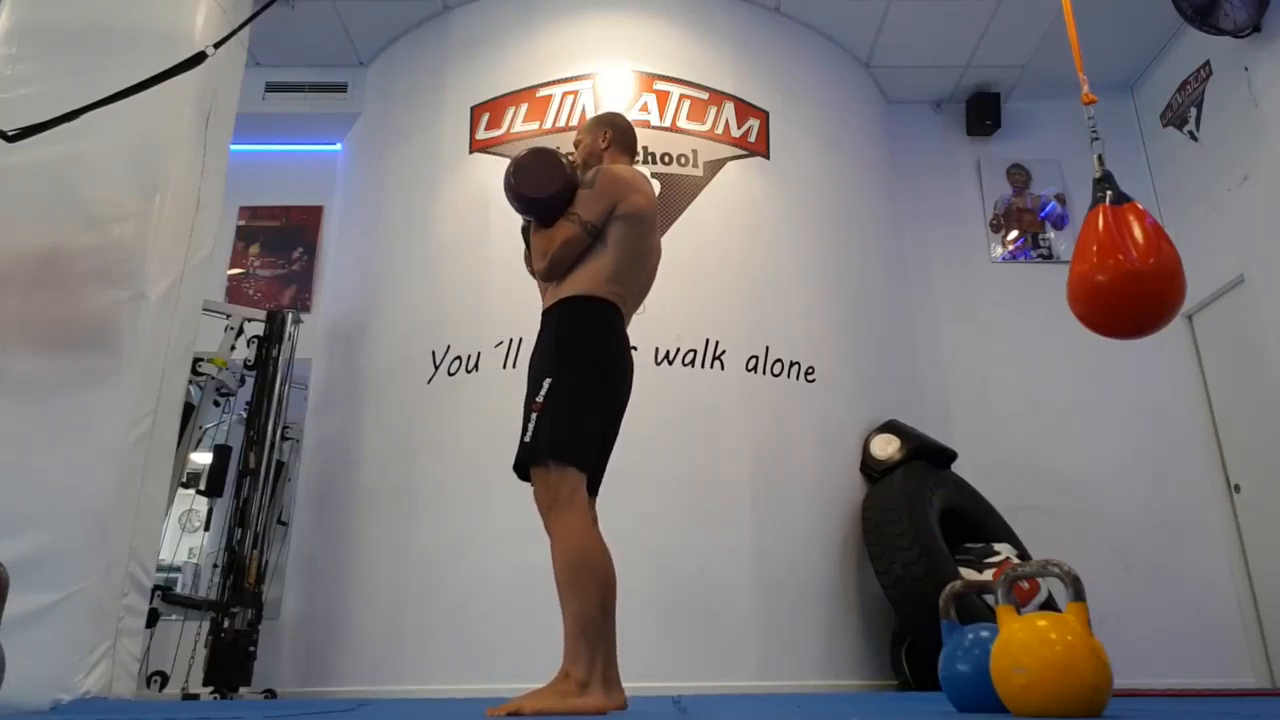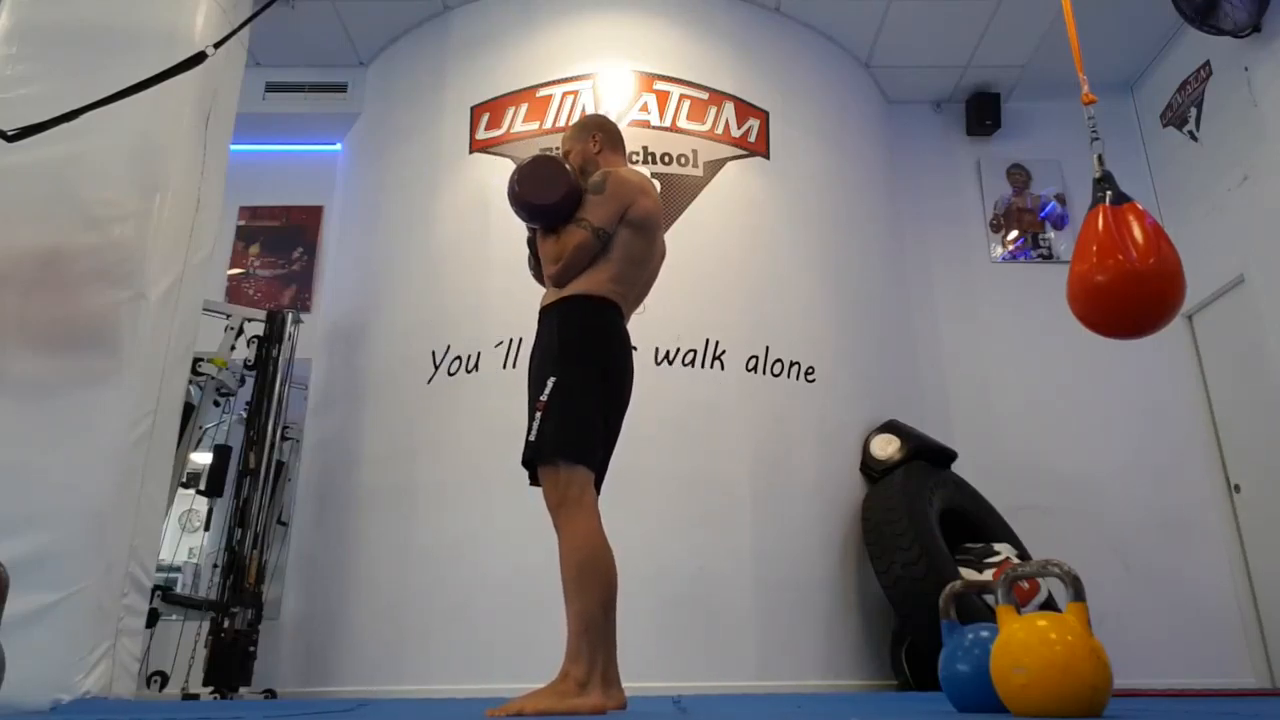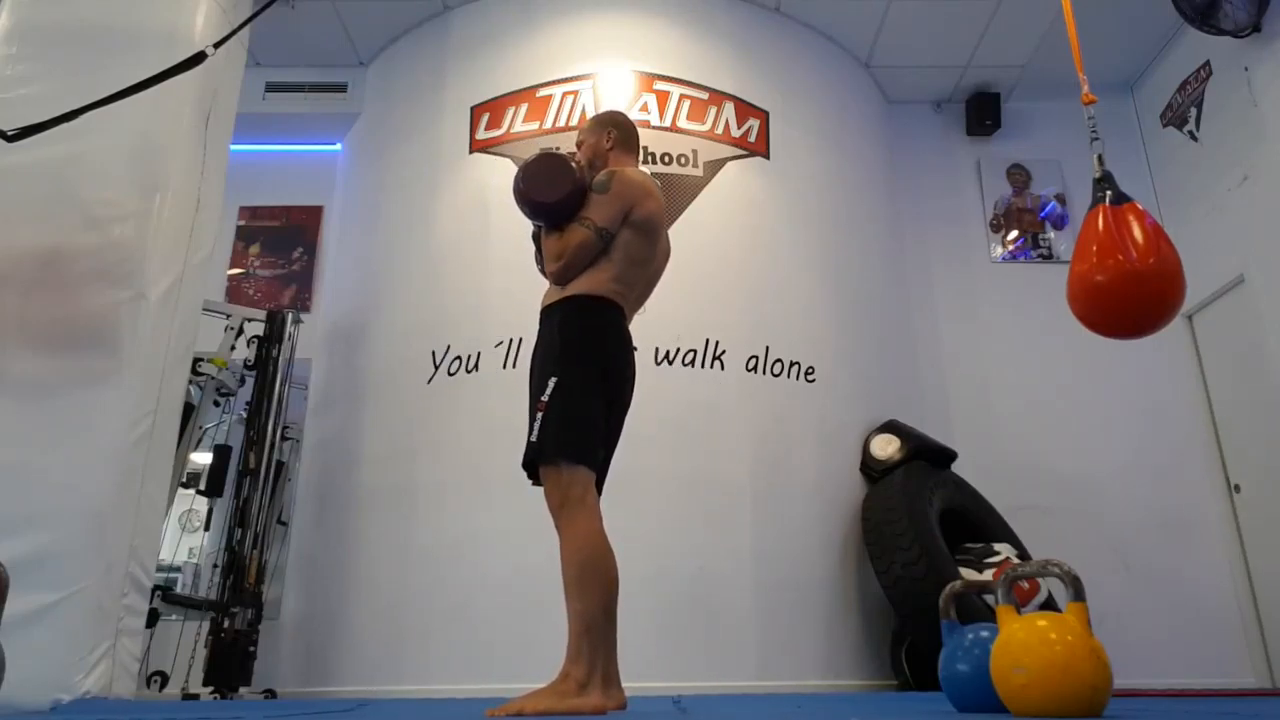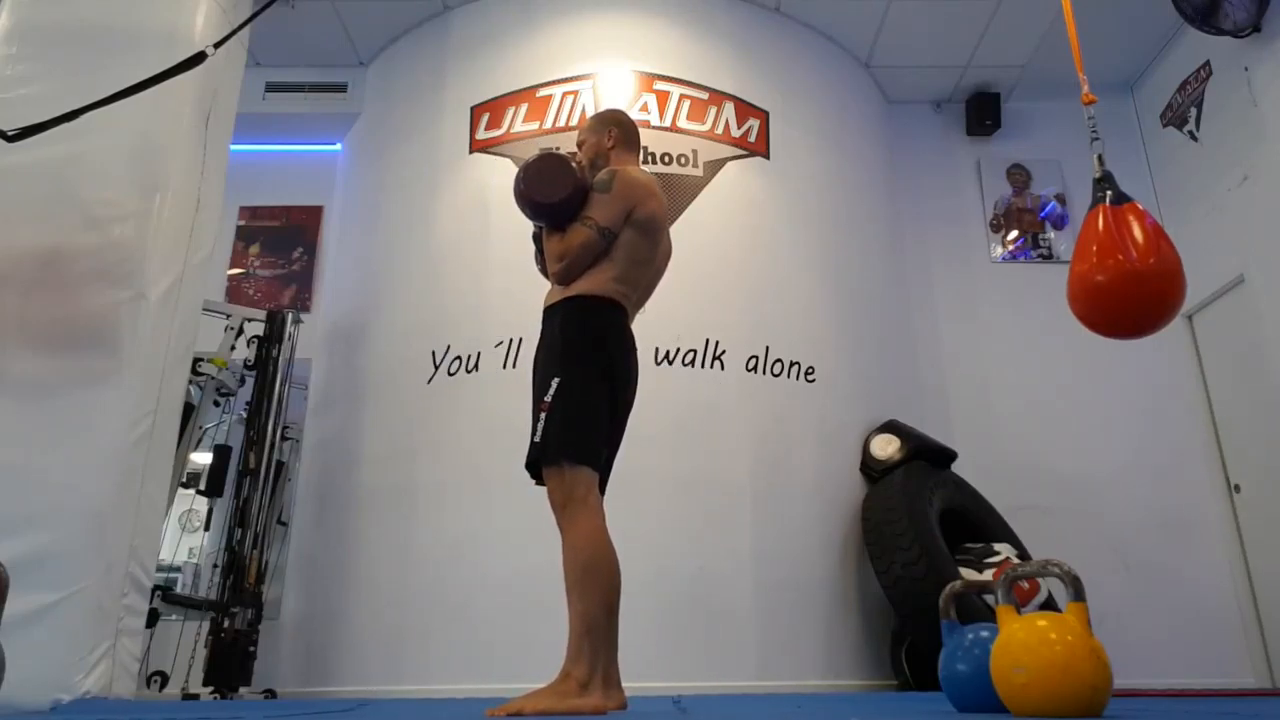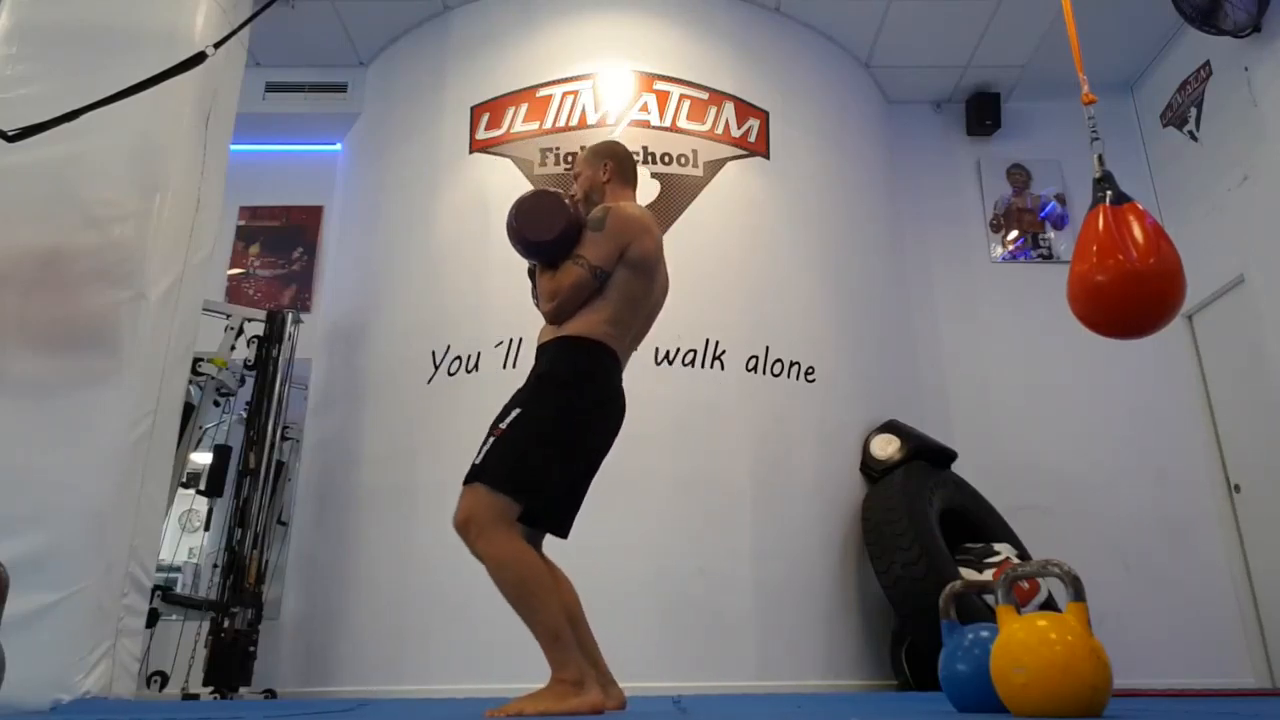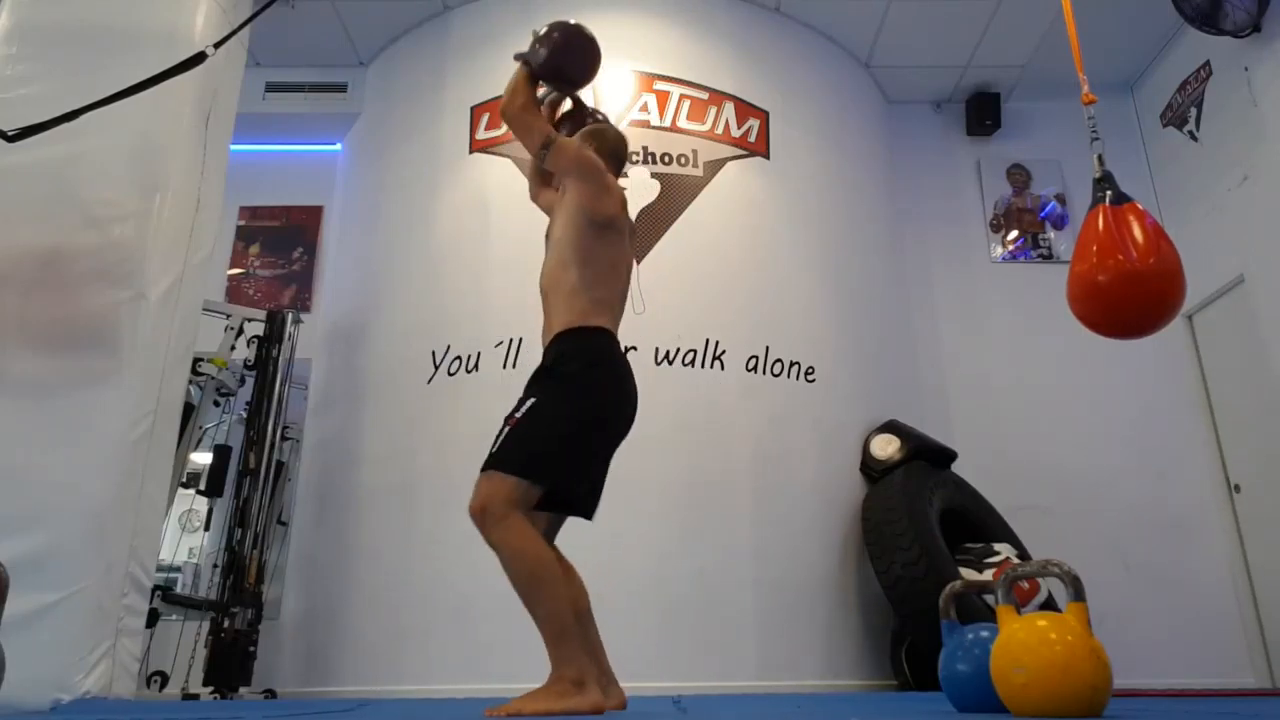
dt=0.5s
person 1, frame 1
left shoulder: (609, 178)
right shoulder: (640, 213)
left elbow: (547, 263)
right wrist: (549, 217)
left hip: (577, 335)
right hip: (601, 343)
left knee: (560, 497)
right knee: (572, 506)
person 1, frame 2
left shoulder: (615, 181)
right shoulder: (645, 217)
left elbow: (558, 268)
right wrist: (558, 222)
left hip: (576, 334)
right hip: (599, 341)
left knee: (568, 498)
right knee: (576, 505)
person 1, frame 3
left shoulder: (618, 182)
right shoulder: (651, 219)
left elbow: (560, 264)
right wrist: (562, 219)
left hip: (577, 334)
right hip: (603, 342)
left knee: (570, 500)
right knee: (577, 506)
person 1, frame 4
left shoulder: (620, 181)
right shoulder: (651, 216)
left elbow: (562, 265)
left wrist: (552, 219)
right wrist: (564, 223)
left hip: (580, 335)
right hip: (606, 344)
left knee: (573, 500)
right knee: (579, 506)
person 1, frame 5
left shoulder: (616, 219)
right shoulder: (648, 252)
left elbow: (555, 303)
left wrist: (545, 256)
right wrist: (554, 263)
left hip: (569, 379)
right hip: (594, 392)
left knee: (480, 519)
right knee: (514, 540)
person 1, frame 6
left shoulder: (591, 178)
right shoulder: (592, 205)
left elbow: (514, 113)
right elbow: (540, 177)
left wrist: (531, 74)
right wrist: (548, 114)
left hip: (579, 367)
right hip: (598, 373)
left knee: (495, 506)
right knee: (531, 530)
